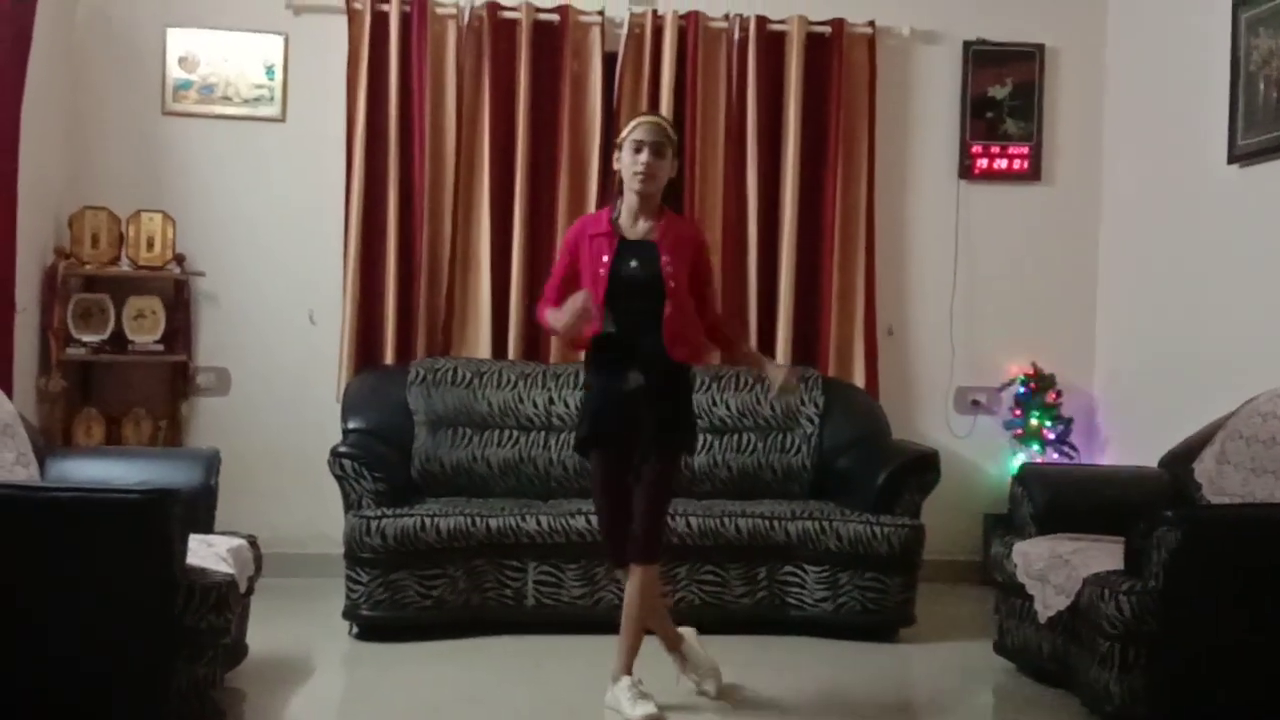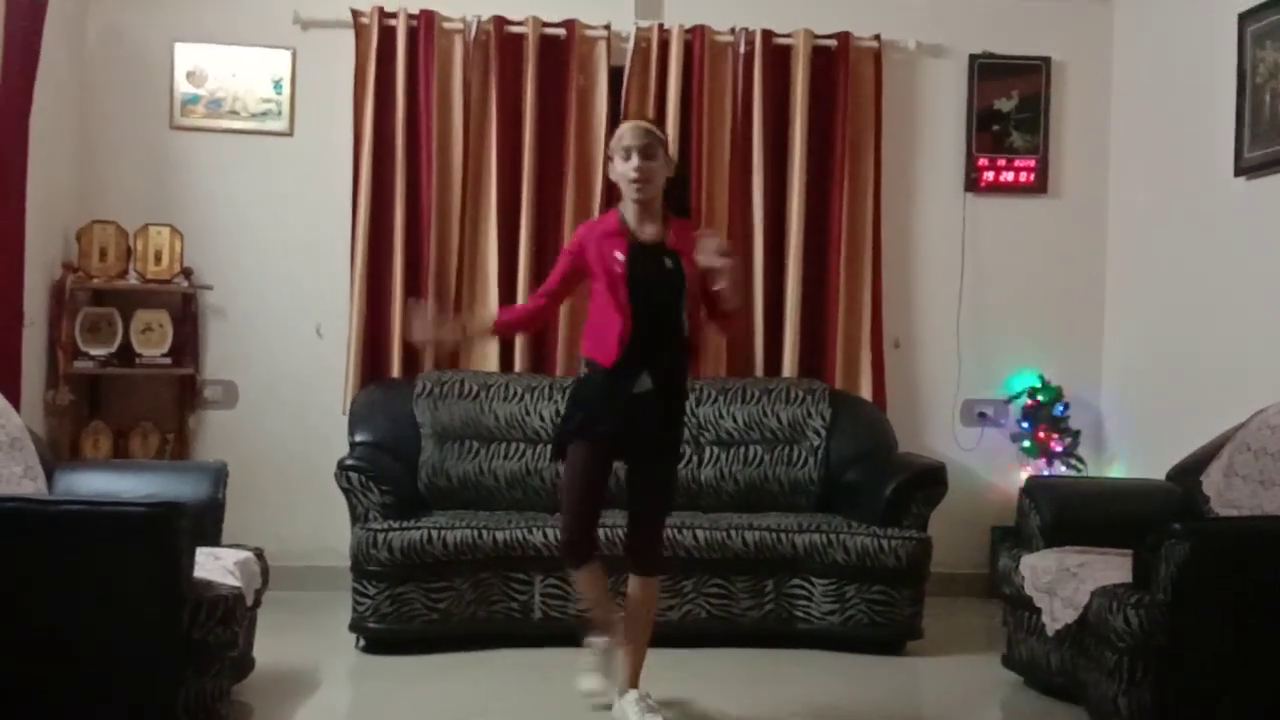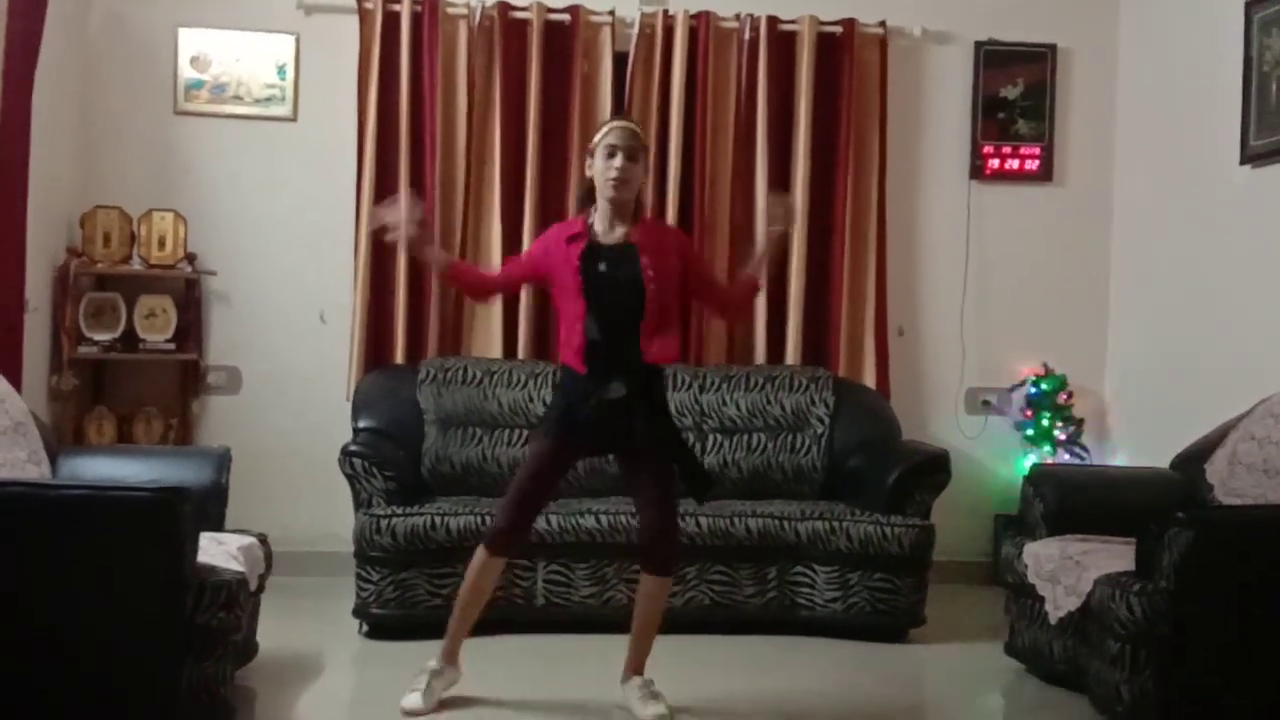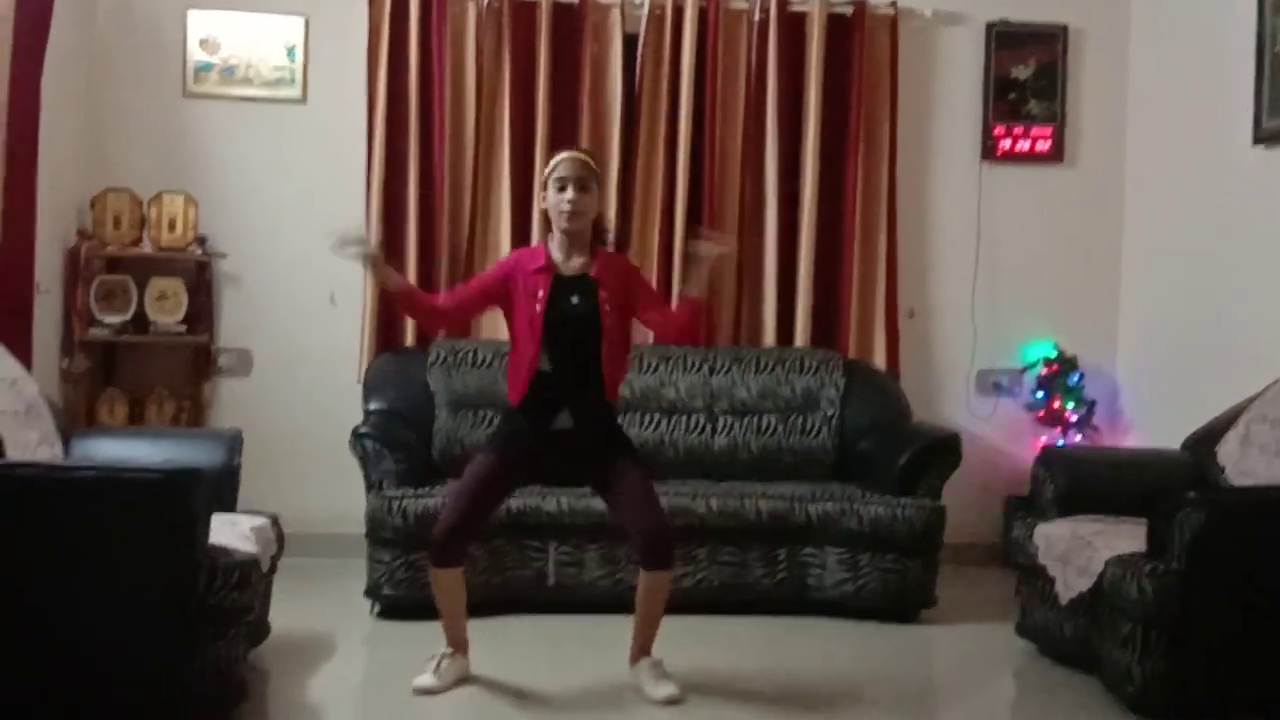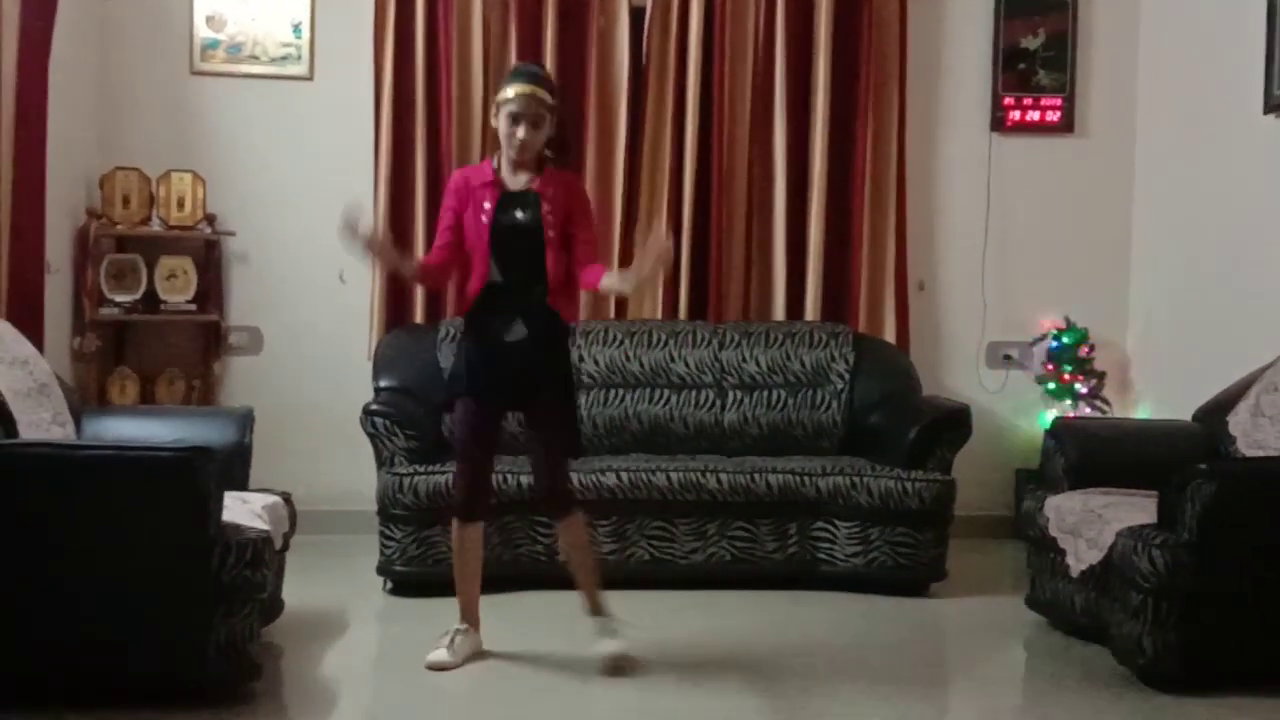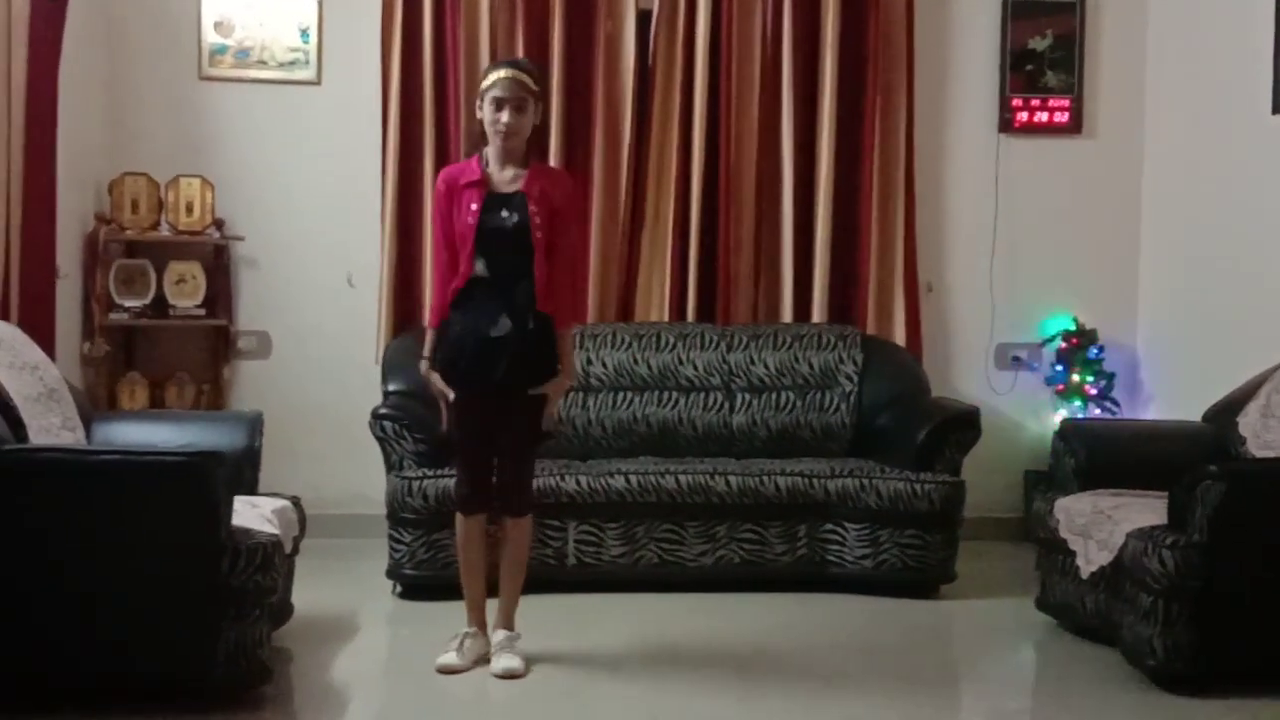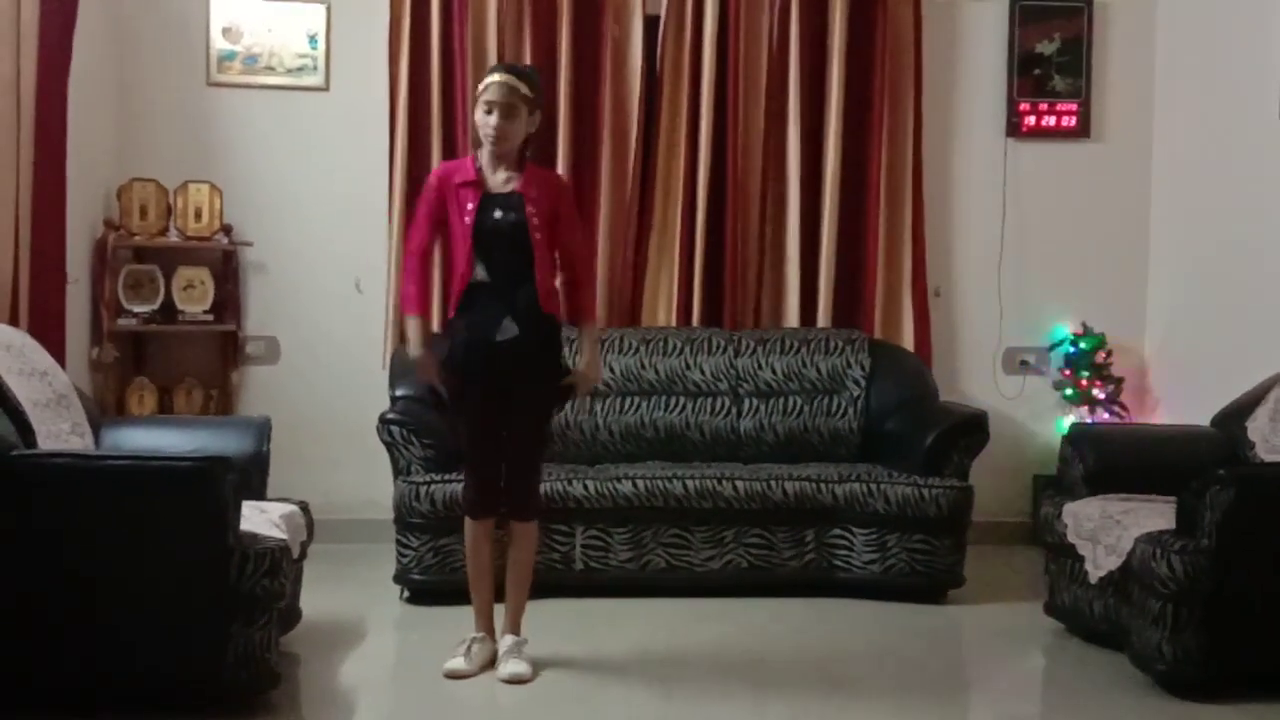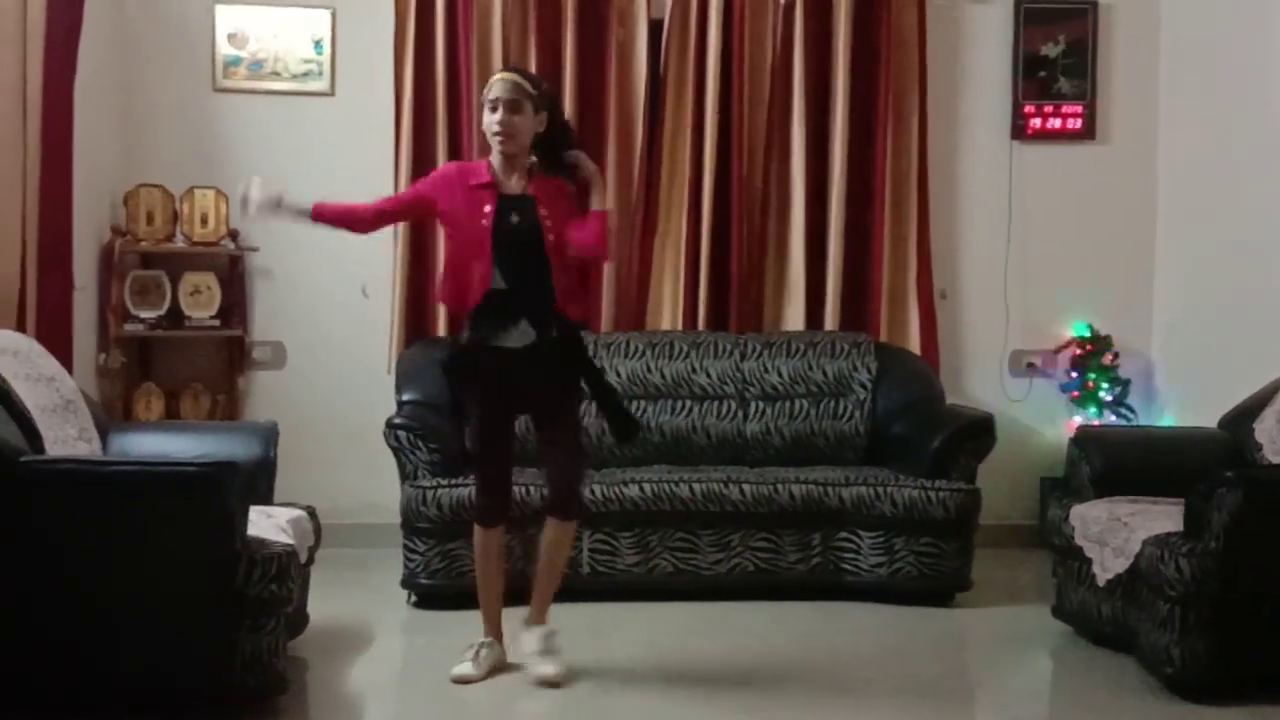
dt=0.3s
person 1, frame 1
left shoulder: (685, 236)
right shoulder: (586, 233)
left elbow: (707, 323)
right elbow: (548, 307)
left wrist: (760, 363)
right wrist: (568, 315)
left hip: (664, 393)
right hip: (607, 390)
left knee: (645, 536)
right knee: (616, 537)
right ankle: (675, 641)
person 1, frame 2
left shoulder: (688, 237)
right shoulder: (598, 236)
left elbow: (719, 312)
right elbow: (538, 308)
left wrist: (718, 278)
right wrist: (460, 329)
left hip: (662, 400)
right hip: (604, 391)
left knee: (646, 542)
right knee: (577, 536)
right ankle: (608, 631)
person 1, frame 3
left shoulder: (667, 243)
right shoulder: (561, 242)
left elbow: (731, 306)
right elbow: (487, 285)
left wrist: (767, 250)
right wrist: (425, 247)
left hip: (643, 404)
right hip: (578, 396)
left knee: (661, 543)
right knee: (505, 528)
right ankle: (446, 663)
person 1, frame 4
left shoulder: (619, 274)
right shoulder: (516, 269)
left elbow: (677, 331)
right elbow: (438, 313)
left wrist: (700, 275)
right wrist: (386, 273)
left hip: (594, 430)
right hip: (526, 426)
left knee: (655, 535)
right knee: (447, 535)
left ankle: (643, 658)
right ankle: (456, 653)
person 1, frame 5
left shoulder: (566, 189)
right shoulder: (465, 185)
left elbow: (586, 266)
right elbow: (436, 268)
left wrist: (627, 279)
right wrist: (388, 254)
left hip: (543, 349)
right hip: (481, 346)
left knee: (553, 487)
right knee: (469, 490)
left ankle: (599, 613)
right ankle: (468, 627)
person 1, frame 6
left shoulder: (555, 187)
right shoulder: (453, 182)
left elbow: (568, 282)
right elbow: (444, 273)
left wrist: (566, 365)
right wrist: (430, 354)
left hip: (527, 345)
right hip: (468, 342)
left knee: (515, 485)
right knee: (471, 485)
left ankle: (506, 630)
right ankle: (473, 629)
person 1, frame 7
left shoulder: (550, 189)
right shoulder: (446, 180)
left elbow: (578, 272)
right elbow: (416, 260)
left wrist: (590, 351)
right wrist: (418, 339)
left hip: (532, 347)
right hip: (472, 345)
left knee: (522, 489)
right knee: (479, 489)
left ankle: (512, 635)
right ankle: (482, 634)
person 1, frame 8
left shoulder: (560, 188)
right shoulder: (454, 182)
left elbow: (592, 250)
right elbow: (370, 216)
left wrist: (596, 187)
right wrist: (289, 207)
left hip: (553, 351)
right hip: (488, 350)
left knee: (566, 488)
right knee: (491, 494)
left ankle: (536, 626)
right ankle: (489, 639)
